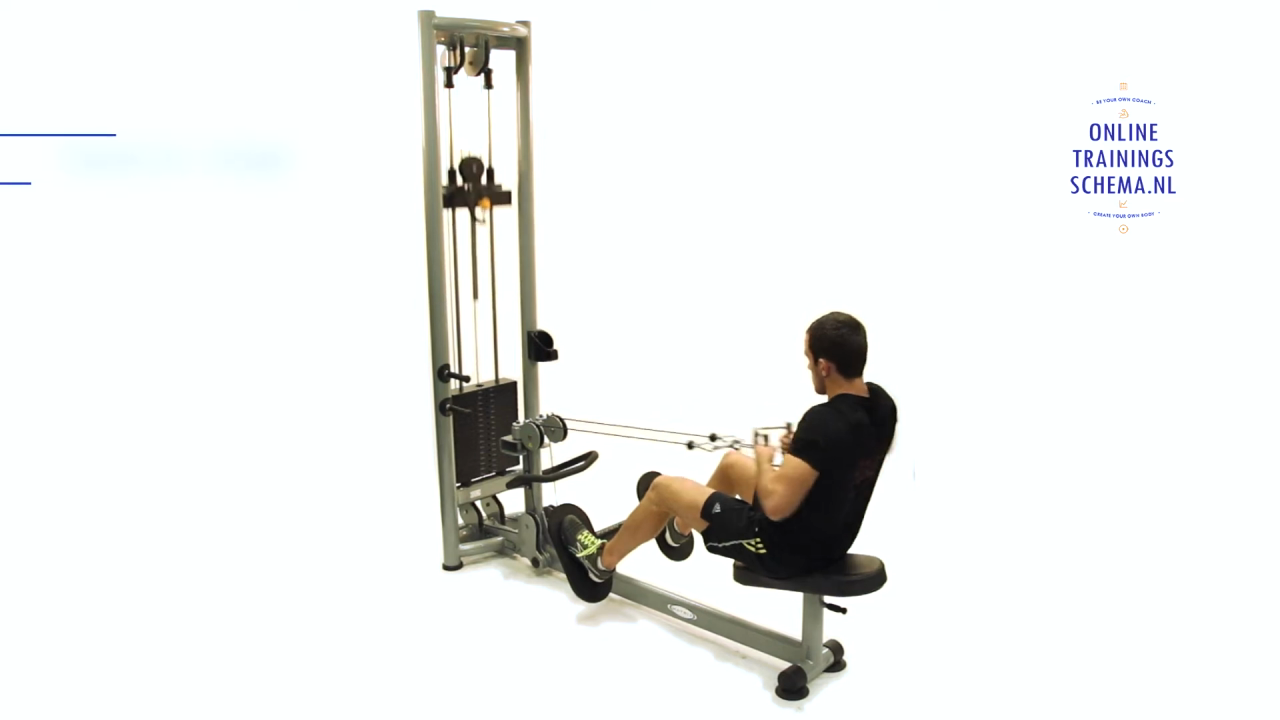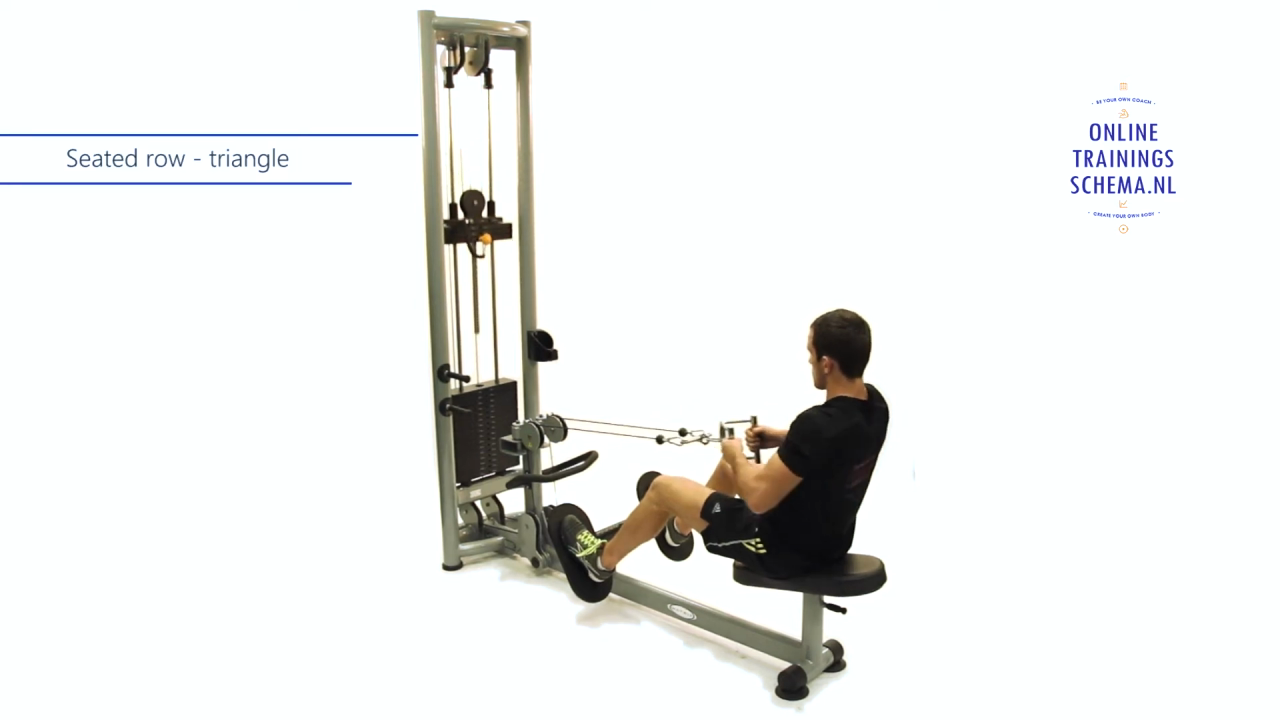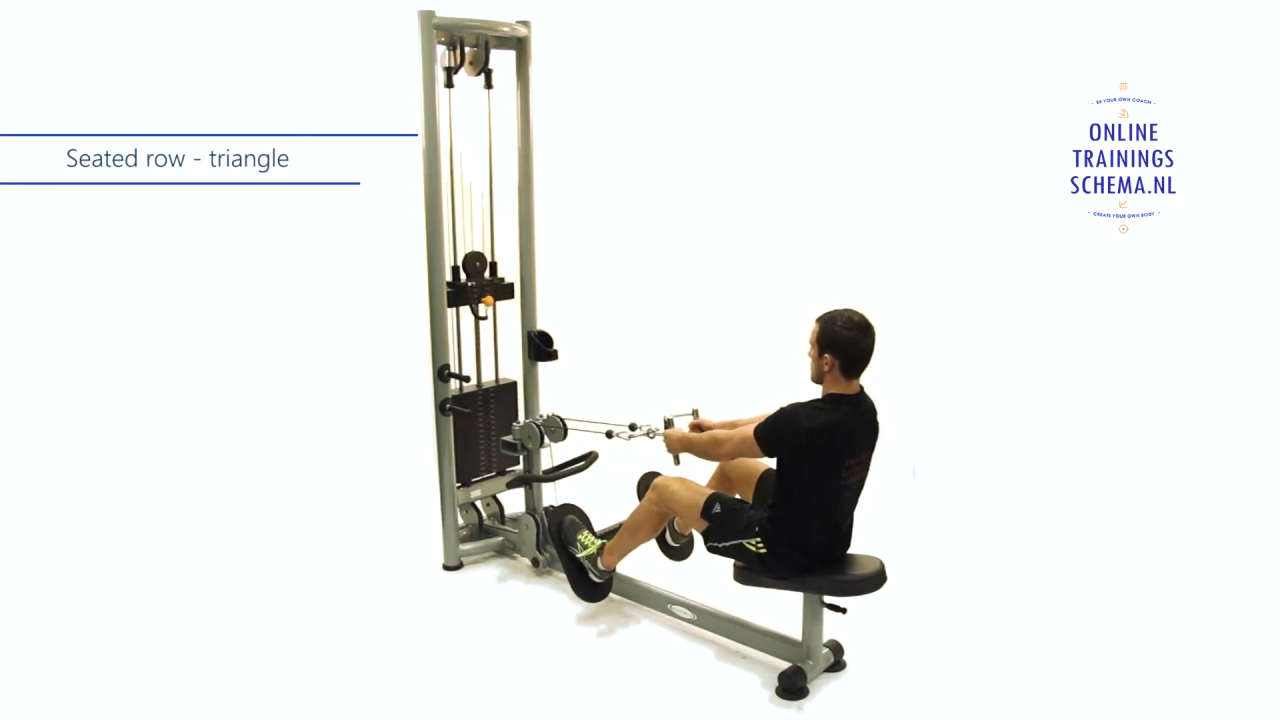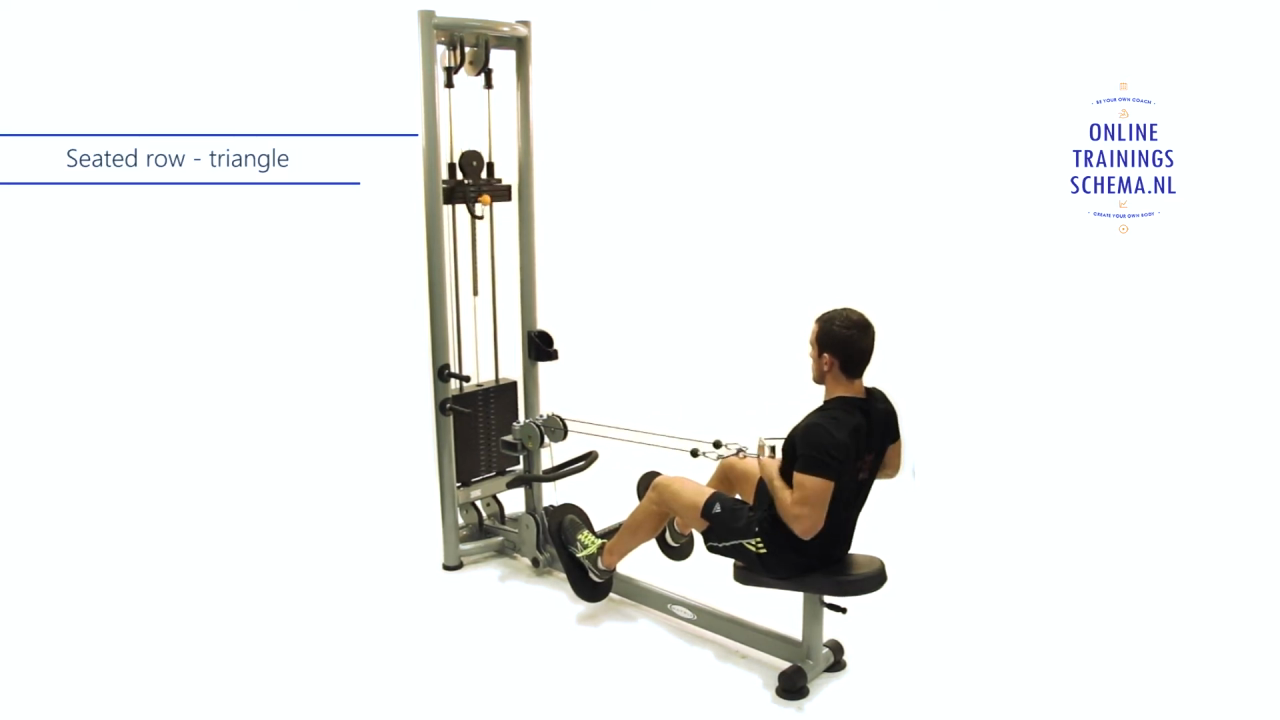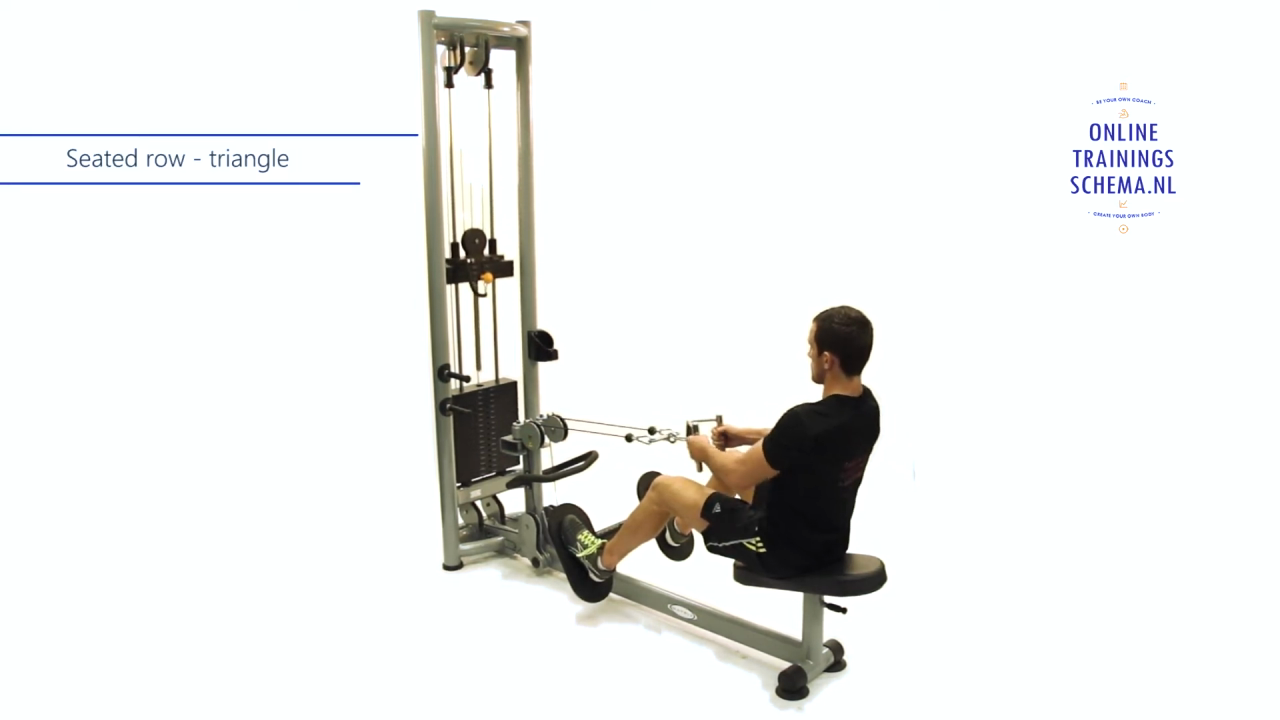
dt=1s
person 1, frame 1
left shoulder: (824, 421)
right shoulder: (881, 403)
left elbow: (774, 503)
left wrist: (763, 462)
left hip: (785, 548)
right hip: (831, 540)
left knee: (664, 487)
right knee: (732, 463)
left ankle: (603, 560)
right ankle: (679, 529)
person 1, frame 2
left shoulder: (818, 423)
right shoulder: (874, 405)
left elbow: (758, 497)
left wrist: (736, 455)
right wrist: (780, 438)
left hip: (784, 548)
right hip: (829, 539)
left knee: (663, 487)
right knee: (731, 467)
left ankle: (603, 559)
right ankle: (679, 528)
person 1, frame 3
left shoulder: (807, 421)
right shoulder: (860, 406)
left elbow: (723, 447)
left wrist: (683, 441)
right wrist: (717, 426)
left hip: (784, 548)
right hip: (828, 538)
left knee: (663, 489)
right knee: (732, 465)
left ankle: (603, 560)
right ankle: (680, 528)
person 1, frame 4
left shoulder: (821, 430)
right shoulder: (880, 407)
left elbow: (804, 524)
right elbow: (890, 467)
left wrist: (773, 474)
left hip: (786, 549)
right hip: (832, 541)
left knee: (664, 487)
right knee: (731, 464)
left ankle: (603, 559)
right ankle: (678, 528)
person 1, frame 5
left shoulder: (808, 421)
right shoulder: (865, 405)
left elbow: (738, 477)
left wrist: (705, 450)
right wrist: (744, 435)
left hip: (782, 547)
right hip: (827, 540)
left knee: (664, 487)
right knee: (732, 461)
left ankle: (603, 559)
right ankle: (679, 527)
